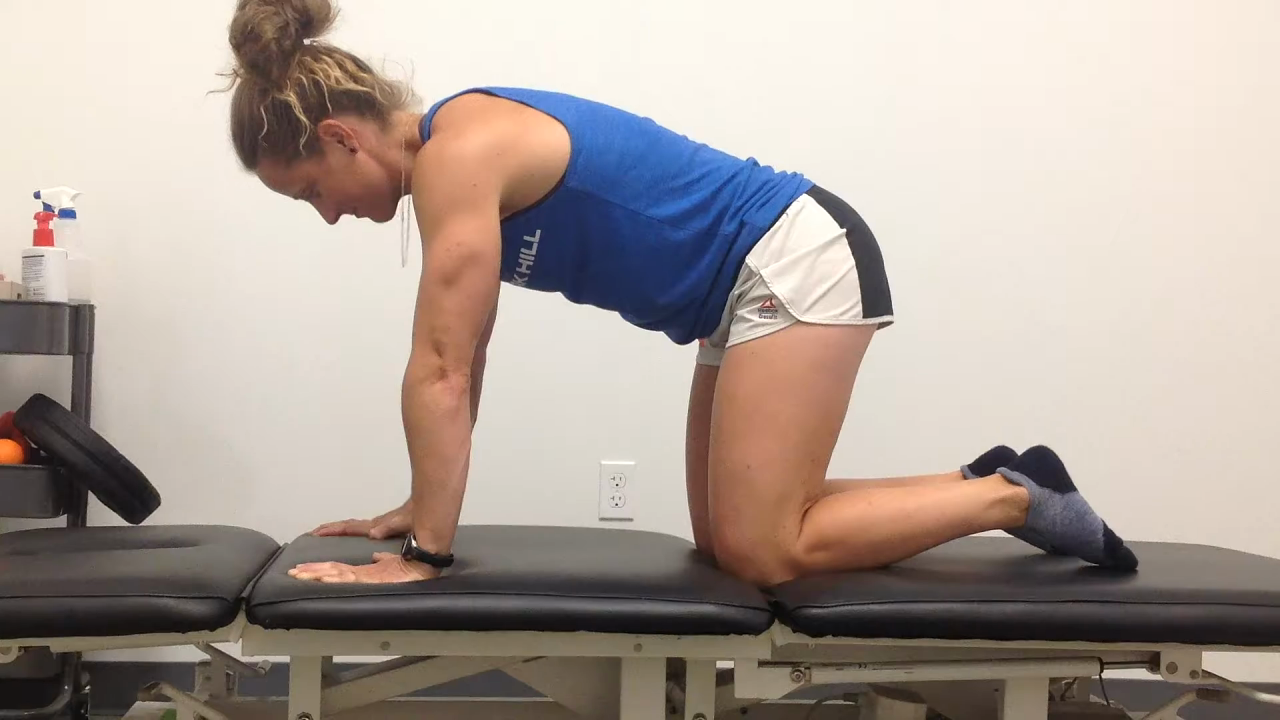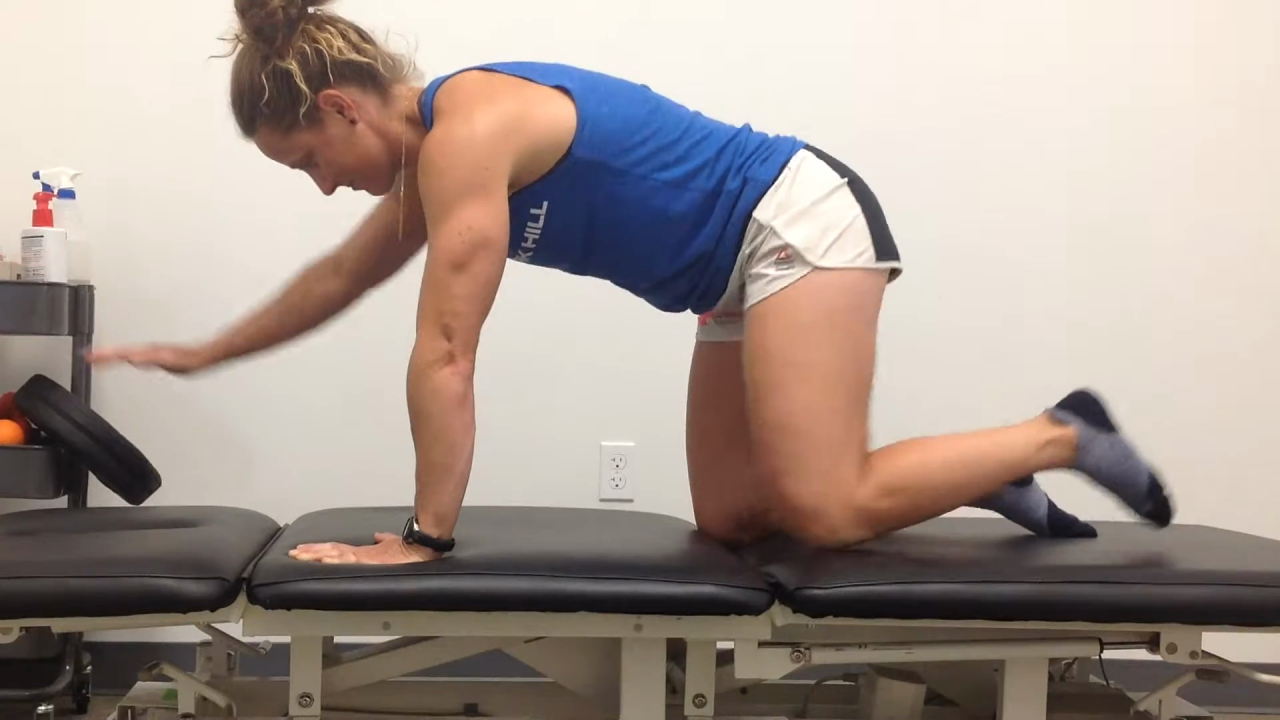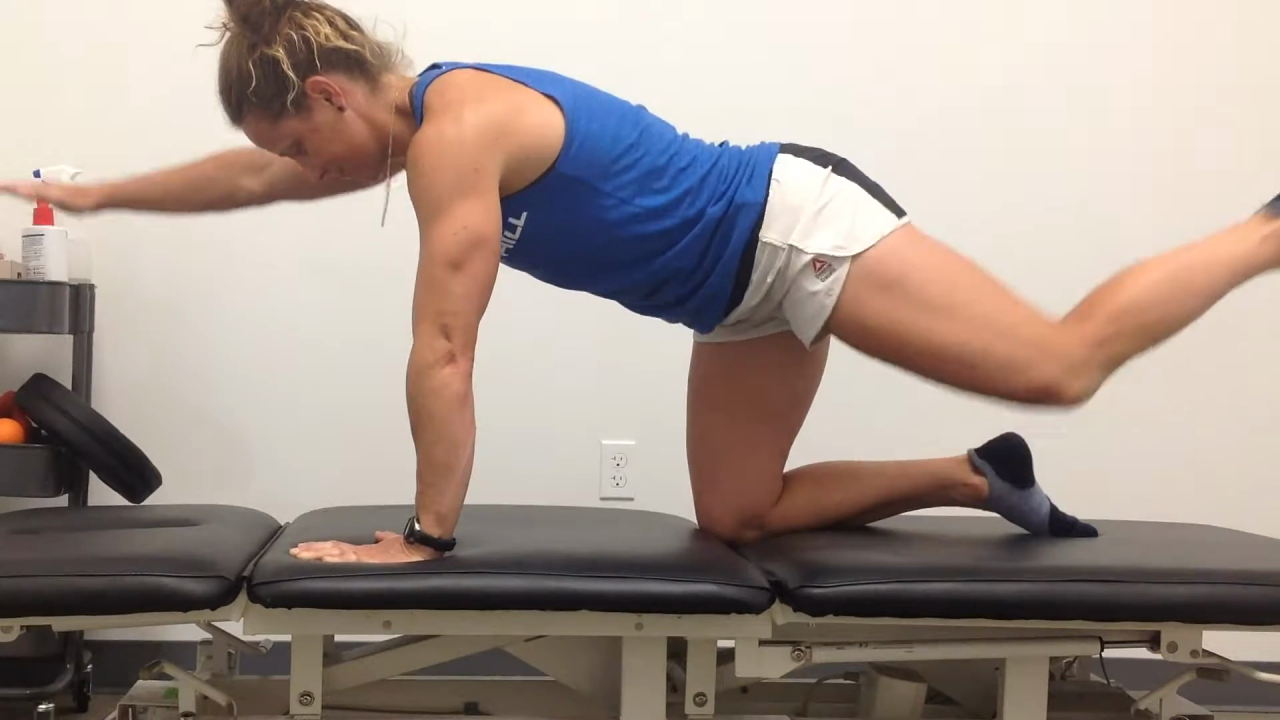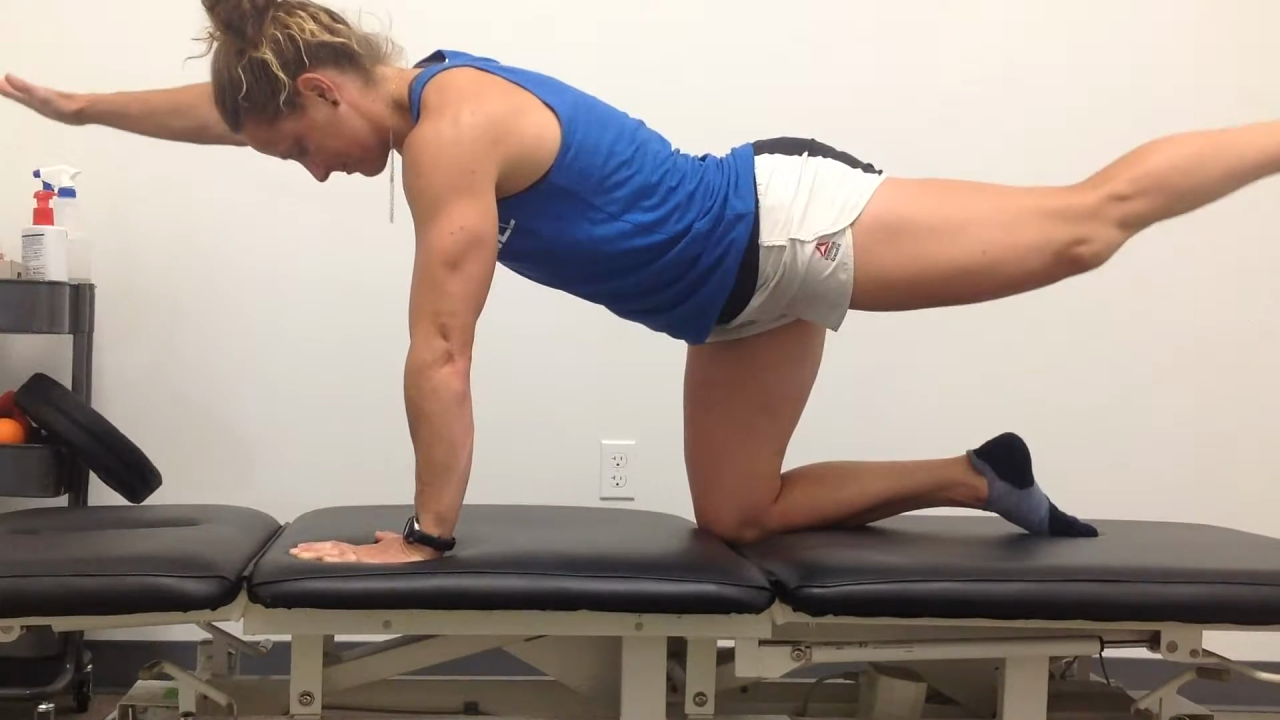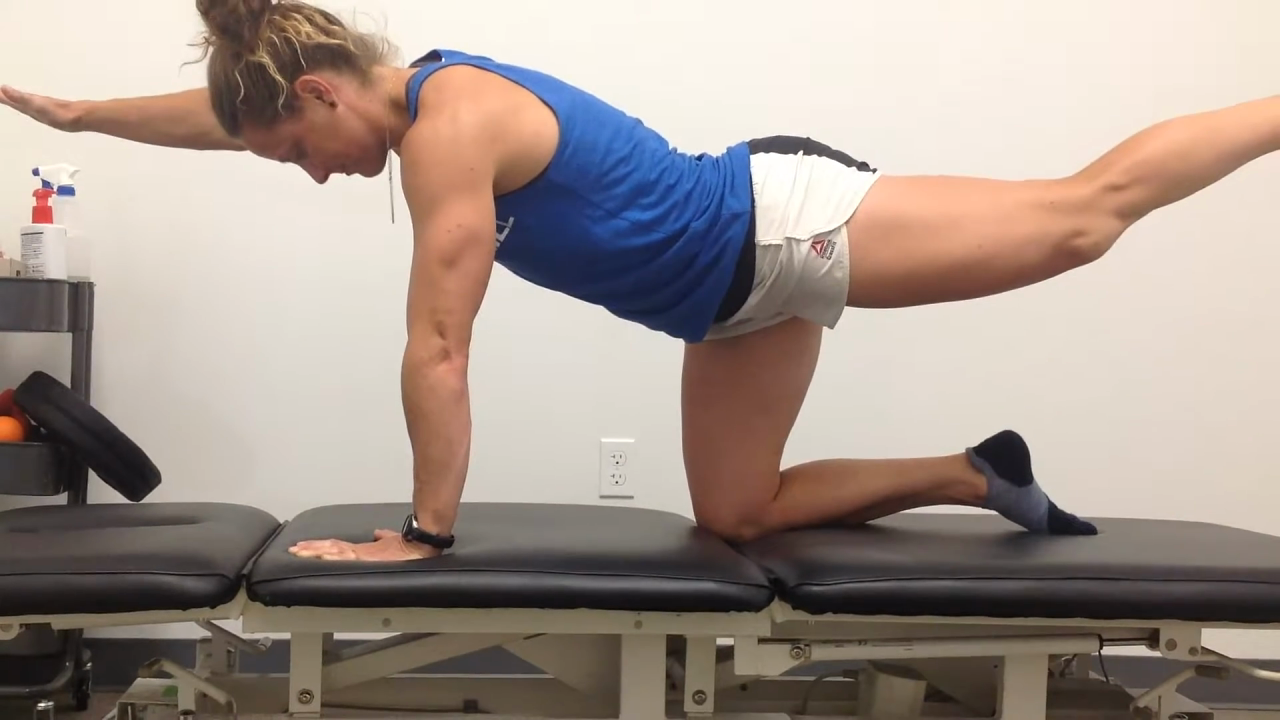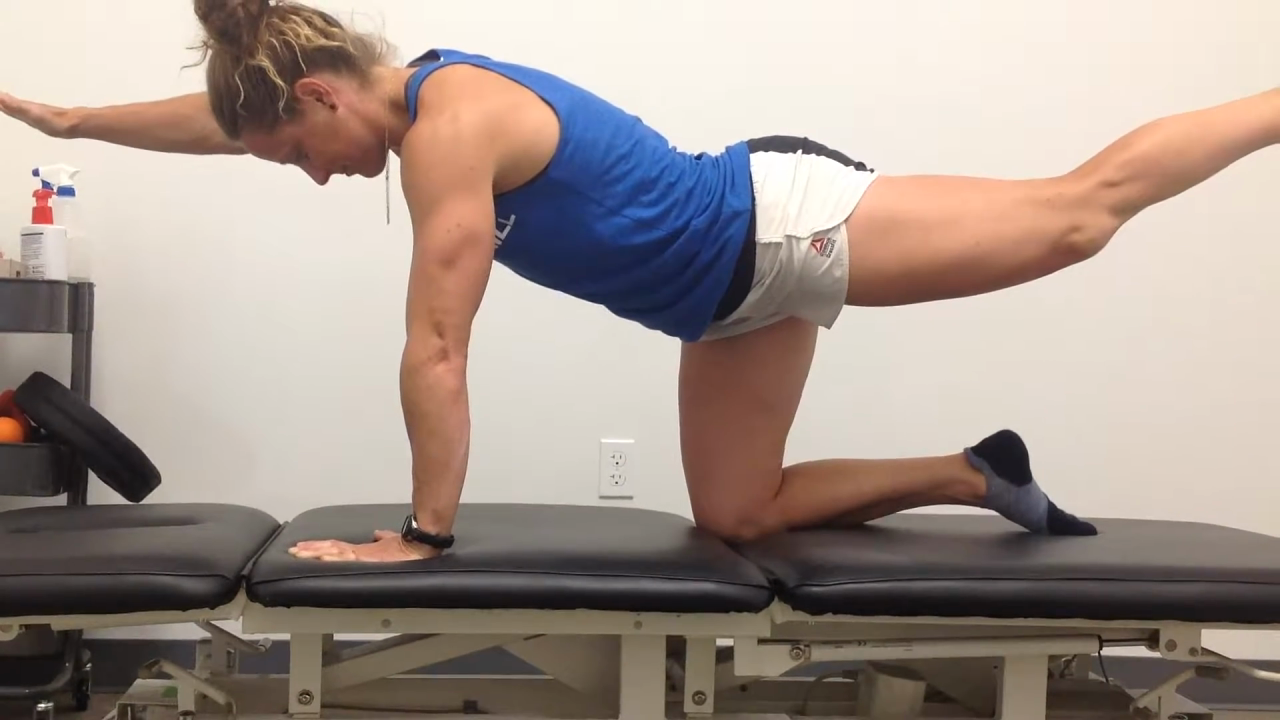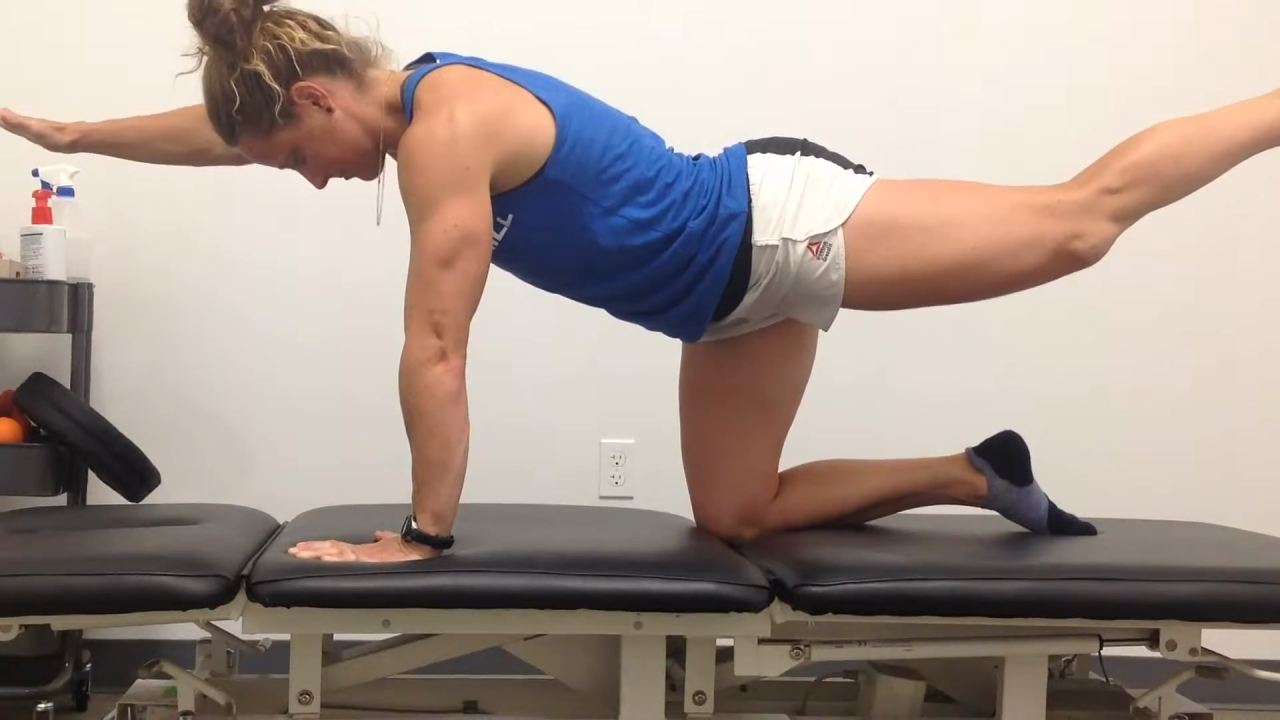
dt=0.5s
person 1, frame 1
left shoulder: (455, 154)
right shoulder: (465, 154)
left elbow: (437, 374)
right elbow: (462, 365)
left wrist: (425, 553)
right wrist: (417, 509)
left hip: (795, 261)
right hip: (752, 282)
left knee: (762, 553)
right knee: (727, 539)
left ankle: (1012, 499)
right ankle: (984, 483)
person 1, frame 2
left shoulder: (466, 132)
right shoulder: (437, 153)
left elbow: (445, 357)
right elbow: (338, 279)
left wrist: (424, 533)
right wrist: (199, 353)
left hip: (797, 219)
right hip: (744, 262)
left knee: (829, 514)
right knee: (732, 518)
left ankle: (1063, 432)
right ankle: (984, 477)
person 1, frame 3
left shoulder: (454, 131)
right shoulder: (416, 125)
left elbow: (441, 357)
right elbow: (253, 179)
left wrist: (426, 533)
left hip: (794, 227)
right hip: (749, 278)
left knee: (1059, 360)
right knee: (738, 516)
right ankle: (982, 481)
person 1, frame 4
left shoulder: (450, 127)
left elbow: (440, 353)
right elbow: (224, 108)
left wrist: (426, 532)
left hip: (793, 220)
right hip: (746, 280)
left knee: (1088, 218)
right knee: (741, 516)
right ankle: (981, 477)
person 1, frame 5
left shoulder: (447, 128)
left elbow: (437, 351)
right elbow: (226, 113)
left wrist: (426, 531)
left hip: (783, 221)
right hip: (740, 285)
left knee: (1082, 211)
right knee: (739, 515)
right ankle: (979, 477)
person 1, frame 6
left shoulder: (448, 125)
left elbow: (436, 349)
right elbow: (225, 115)
left wrist: (424, 532)
left hip: (783, 219)
right hip: (739, 280)
left knee: (1078, 208)
right knee: (737, 515)
right ankle: (977, 475)
person 1, frame 7
left shoulder: (444, 126)
left elbow: (434, 353)
right elbow: (230, 128)
left wrist: (425, 531)
left hip: (782, 220)
right hip: (740, 279)
left knee: (1078, 218)
right knee: (738, 516)
right ankle: (978, 477)
